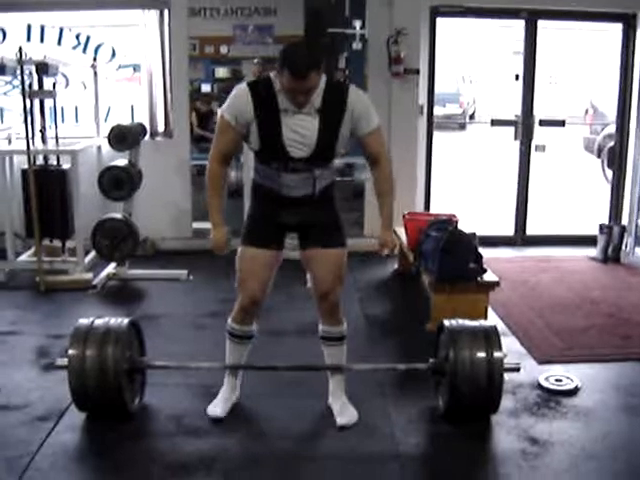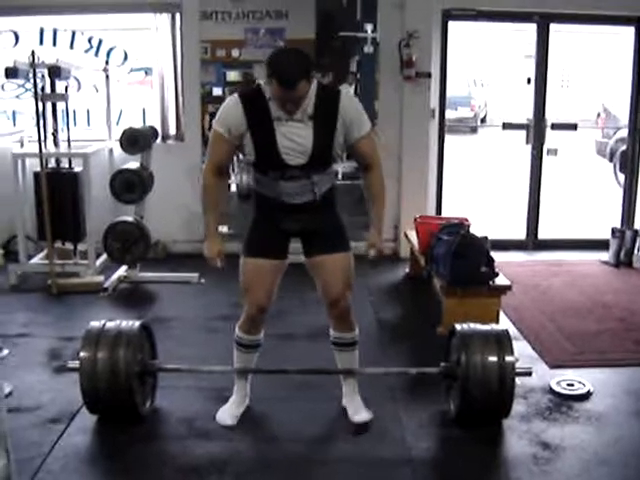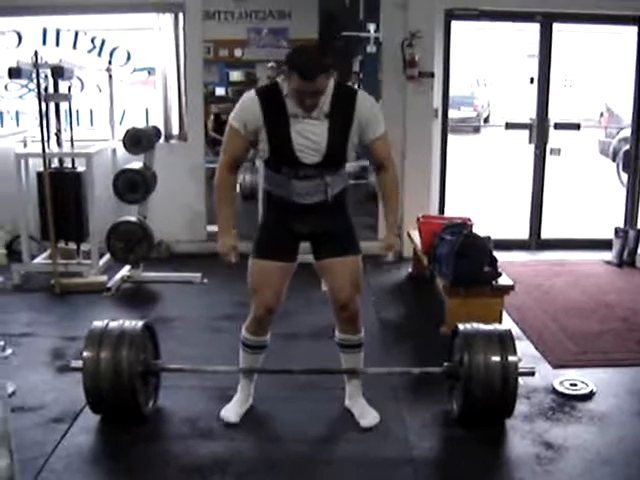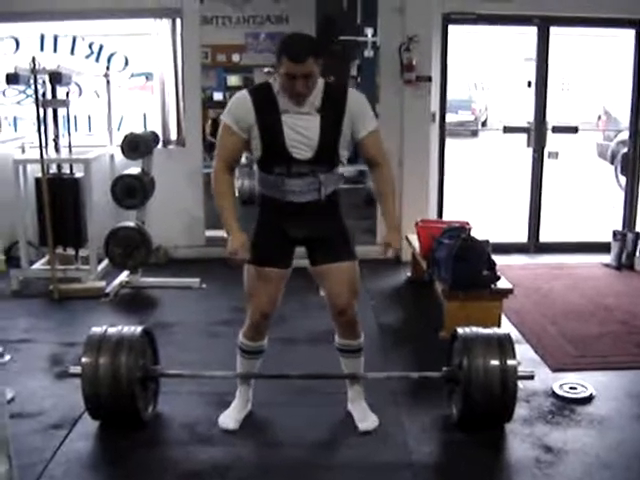
dt=0.3s
person 1, frame 1
left shoulder: (350, 100)
right shoulder: (247, 97)
left elbow: (379, 160)
right elbow: (219, 159)
left wrist: (386, 224)
right wrist: (217, 222)
left hip: (319, 207)
right hip: (268, 205)
left knee: (329, 297)
right knee: (249, 298)
left ankle: (337, 391)
right ankle: (230, 385)
person 1, frame 2
left shoulder: (342, 105)
right shoulder: (240, 108)
left elbow: (371, 165)
right elbow: (215, 172)
left wrist: (376, 227)
right wrist: (212, 233)
left hip: (321, 212)
right hip: (269, 214)
left knee: (339, 303)
right knee: (255, 308)
left ankle: (351, 393)
right ankle: (240, 391)
person 1, frame 3
left shoulder: (359, 105)
right shoulder: (256, 104)
left elbow: (385, 167)
right elbow: (227, 168)
left wrist: (393, 229)
right wrist: (225, 230)
left hip: (332, 213)
right hip: (280, 214)
left knee: (348, 306)
right knee: (262, 309)
left ankle: (354, 393)
right ankle: (244, 391)
person 1, frame 4
left shoulder: (349, 102)
right shoulder: (248, 103)
left elbow: (379, 164)
right elbow: (222, 168)
left wrist: (391, 225)
right wrist: (233, 229)
left hip: (326, 216)
right hip: (273, 218)
left knee: (345, 310)
right knee: (259, 314)
left ankle: (356, 397)
right ankle: (242, 396)
